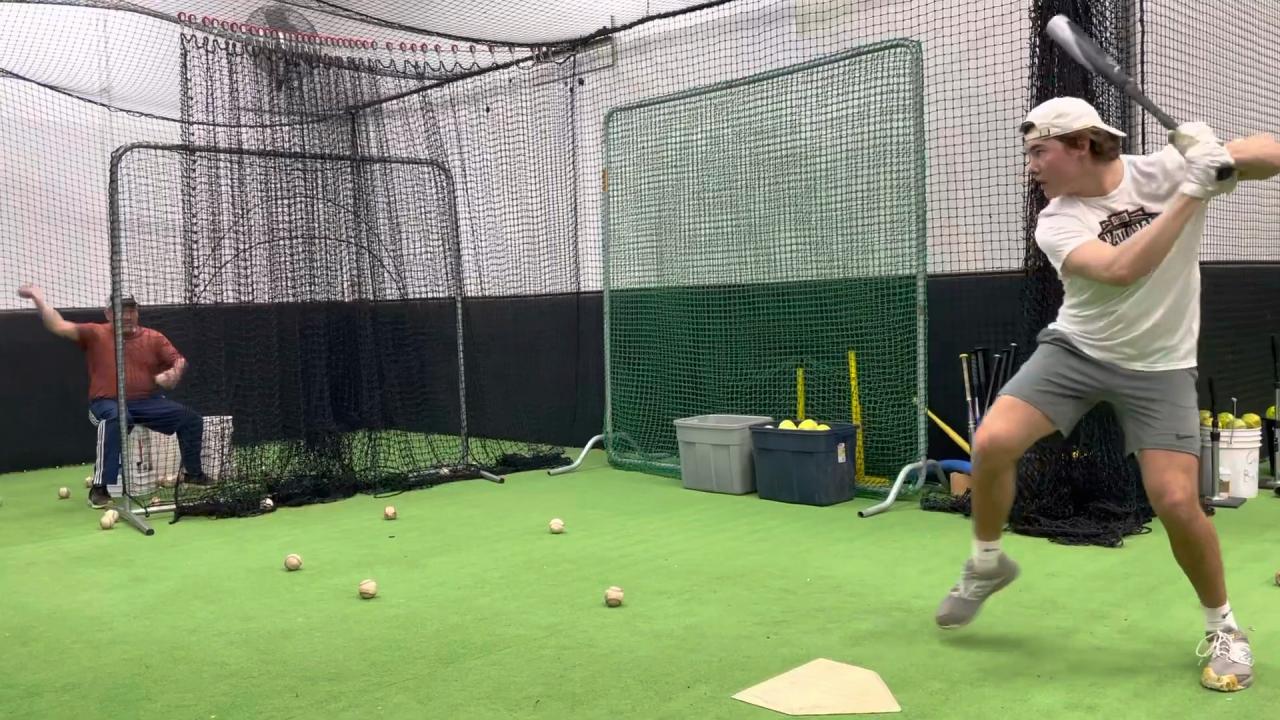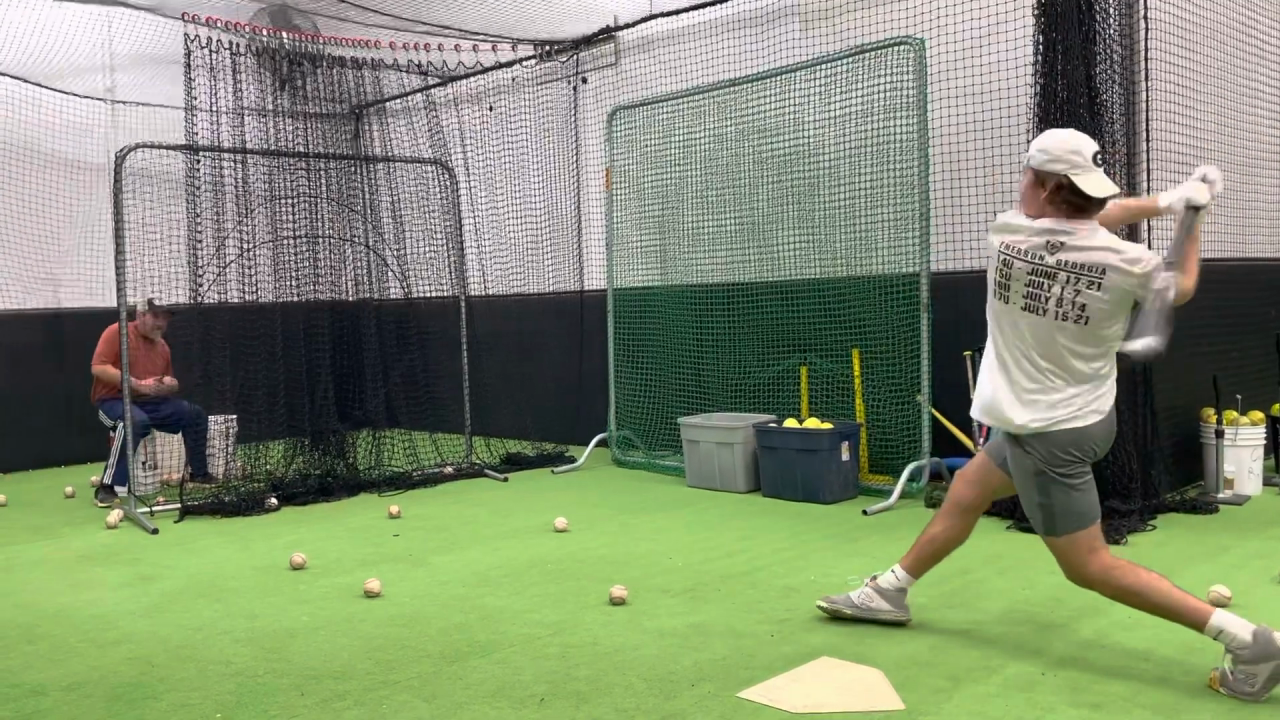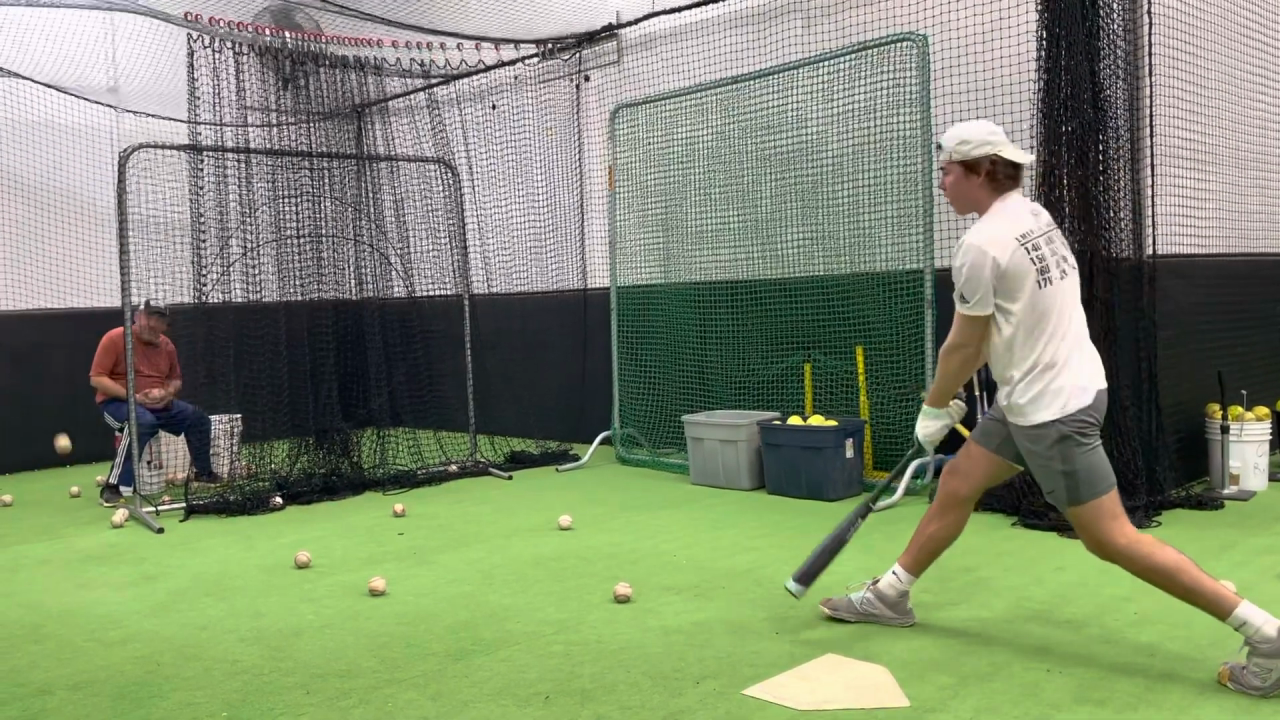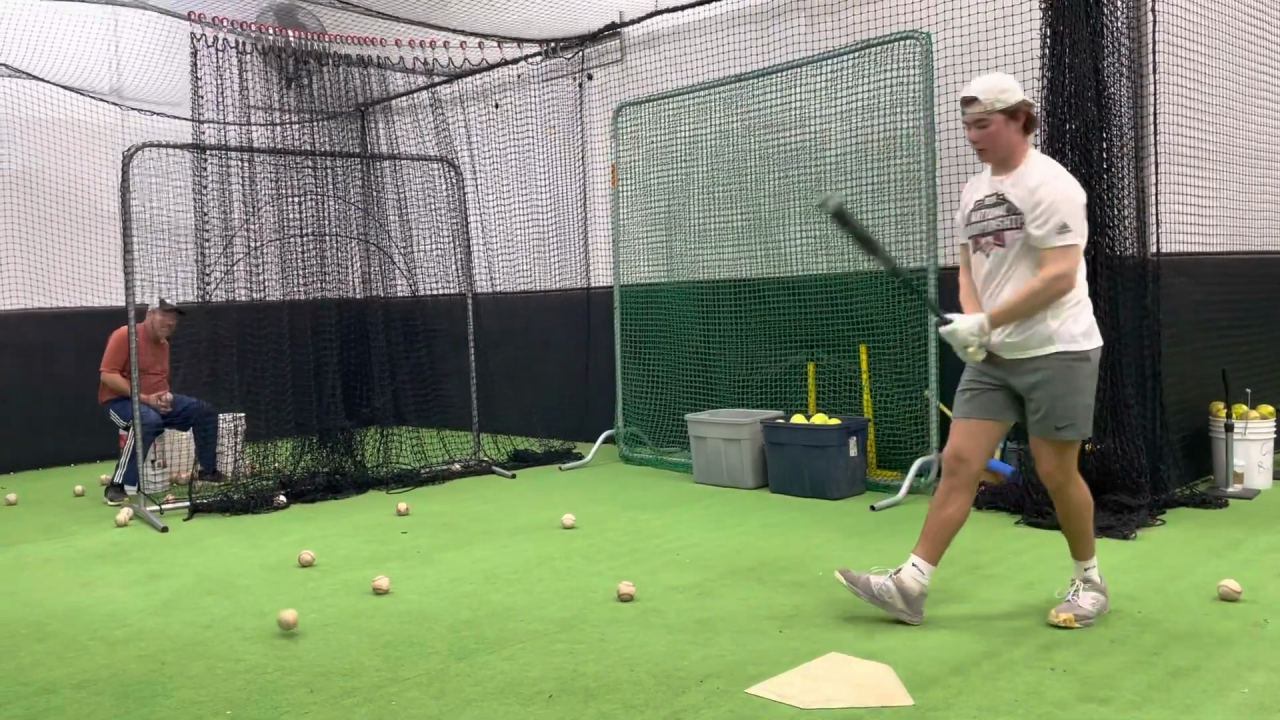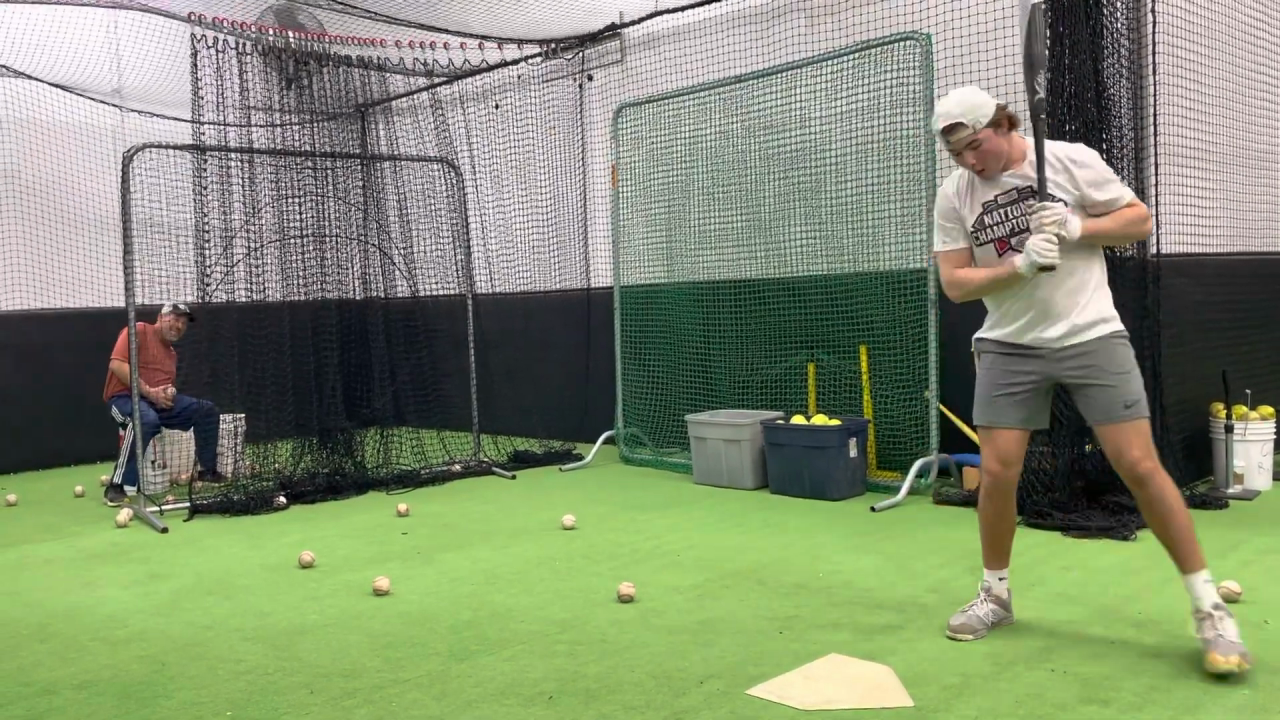
dt=1s
person 1, frame 1
left shoulder: (1166, 169)
right shoulder: (1055, 222)
right elbow: (1120, 268)
left wrist: (1216, 156)
right wrist: (1189, 192)
left hip: (1159, 364)
right hip: (1075, 349)
left knee: (1176, 502)
right knee: (991, 445)
left ankle: (1223, 628)
right ankle: (986, 563)
person 1, frame 2
left shoulder: (1006, 233)
right shoulder: (1128, 263)
left elbow: (1090, 219)
right elbow: (1182, 288)
left wrist: (1166, 200)
right wrist: (1184, 207)
left hip: (1047, 431)
right hip: (1072, 418)
left knee: (1087, 566)
right knee: (963, 495)
right ankle: (887, 590)
person 1, frame 3
left shoulder: (981, 244)
right shoulder: (1033, 216)
left elbow: (963, 345)
left wrist: (933, 408)
right wrist: (956, 392)
left hip: (1055, 407)
right hip: (1027, 396)
left knee: (1113, 540)
right knee: (954, 486)
right ankle: (890, 594)
person 1, frame 4
left shoulder: (1049, 183)
right shoulder: (975, 189)
left elbow: (1060, 277)
left wrist: (984, 324)
right wrist: (971, 322)
left hip: (1058, 351)
right hip: (995, 354)
left knee: (1057, 473)
right knee: (958, 463)
left ankle: (1090, 581)
right ankle: (908, 584)
person 1, frame 5
left shoulder: (1072, 160)
right shoulder: (954, 195)
left elbow: (1140, 220)
right elbow: (954, 282)
left wrist: (1076, 230)
right wrist: (1020, 265)
left hip: (1091, 336)
right hip: (1009, 345)
left knee: (1140, 465)
right knee: (996, 473)
left ankle: (1208, 607)
right ankle: (994, 594)
person 2, frame 1
left shoulder: (152, 338)
right shoulder: (95, 333)
left elbow: (178, 359)
right elbow: (61, 328)
left wrist: (175, 372)
right wrist: (39, 299)
left hip: (146, 402)
right hip: (107, 403)
left knee: (190, 419)
right knee: (115, 418)
left ankle: (193, 473)
right ankle: (100, 486)
person 2, frame 2
left shoulder: (162, 346)
right shoulder: (117, 332)
left elbow: (169, 384)
right elbow: (98, 368)
left wrist: (171, 385)
right wrist: (138, 384)
left hip: (152, 402)
right hip: (113, 400)
left knee: (195, 415)
right knee: (136, 422)
left ankle: (199, 473)
right ankle: (108, 487)
person 2, frame 3
left shoulder: (166, 345)
right shoulder: (115, 338)
left elbow: (176, 378)
right elbow: (97, 379)
left wrist: (170, 390)
right wrist: (134, 397)
left hip: (157, 403)
right hip: (118, 401)
left knee: (198, 418)
right knee: (143, 422)
left ankle: (203, 473)
right ankle: (114, 487)
person 2, frame 4
left shoulder: (164, 344)
right shoulder: (125, 335)
right elbow: (108, 375)
left wrist: (166, 398)
right wrist: (144, 398)
left hip: (158, 401)
right hip: (122, 400)
left knee: (204, 411)
right knee: (150, 421)
left ankle: (208, 471)
right ankle: (119, 486)
person 2, frame 5
left shoulder: (171, 352)
right shoulder: (138, 331)
right elbow: (117, 364)
left wrist: (169, 394)
right wrist: (148, 391)
left hip: (160, 401)
right hip: (125, 396)
left knee: (207, 410)
right knee: (147, 420)
left ankle: (207, 470)
right ankle: (118, 485)
